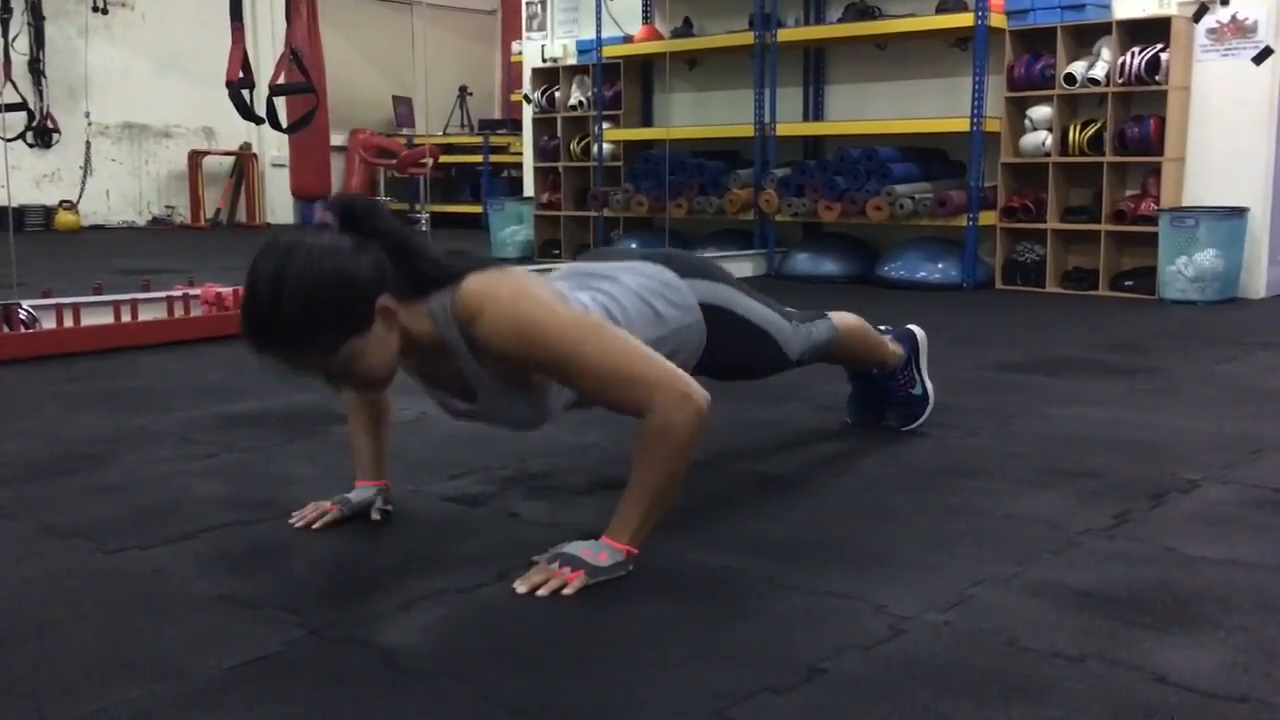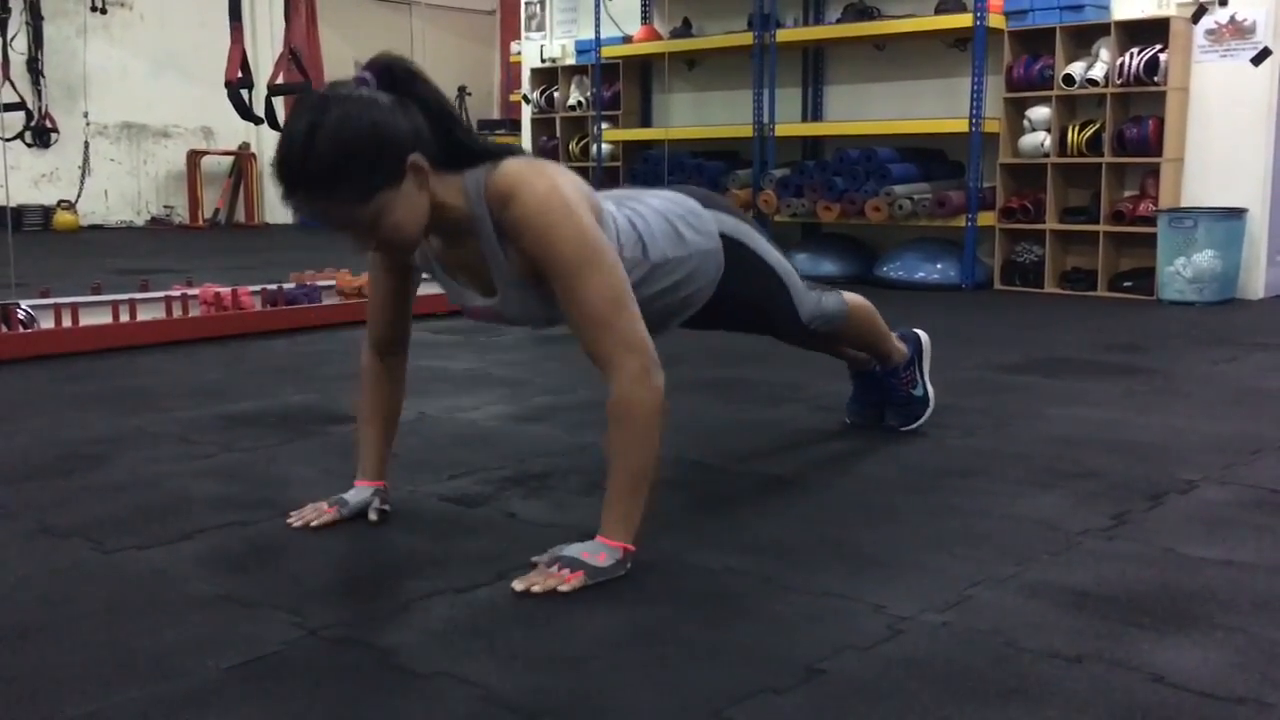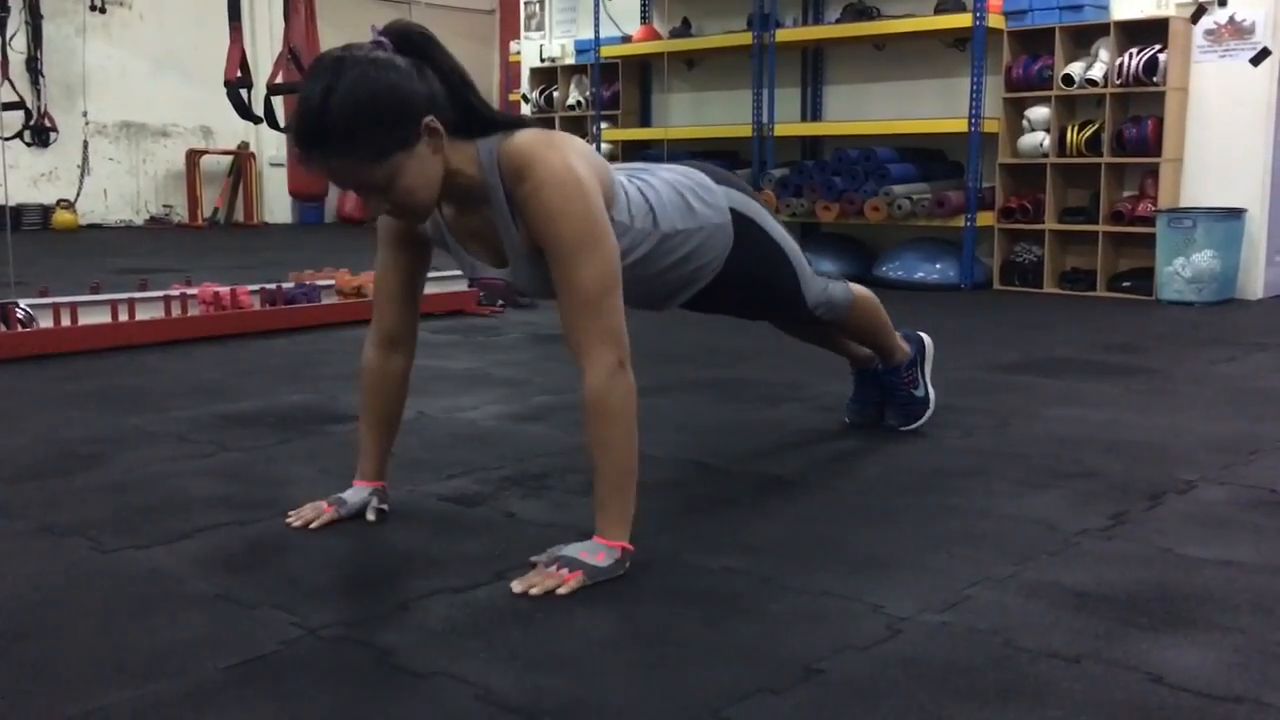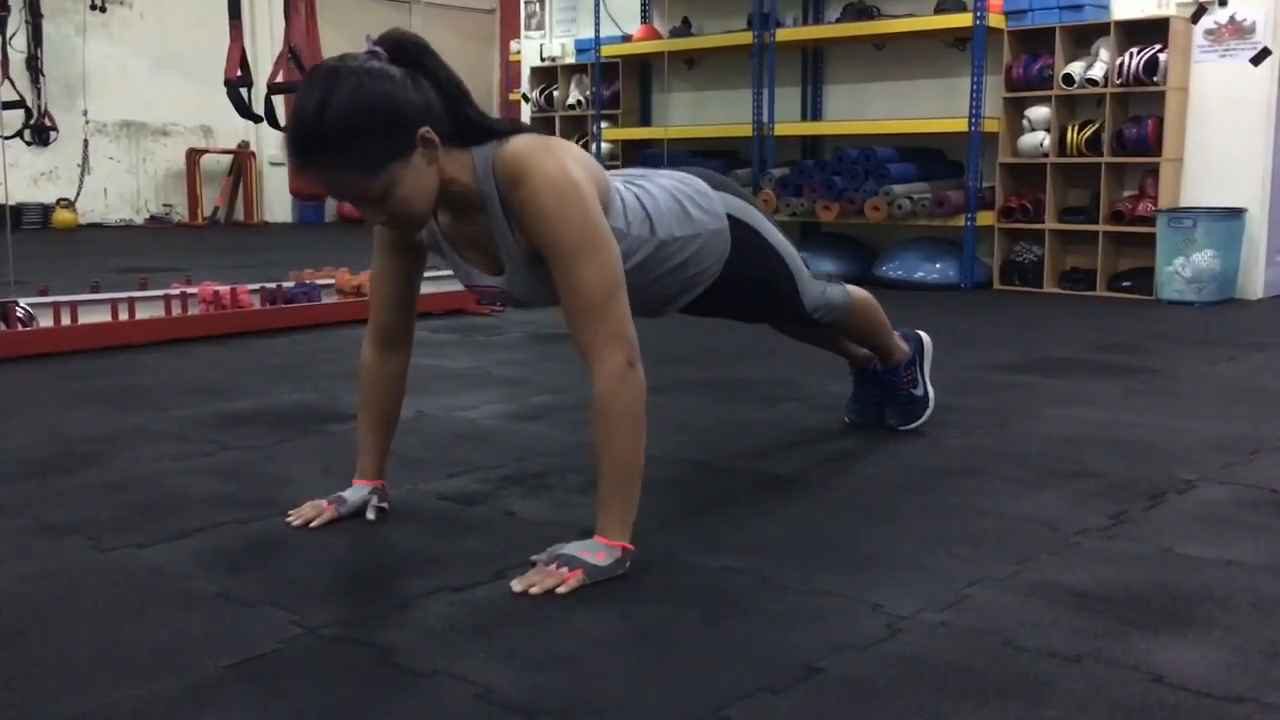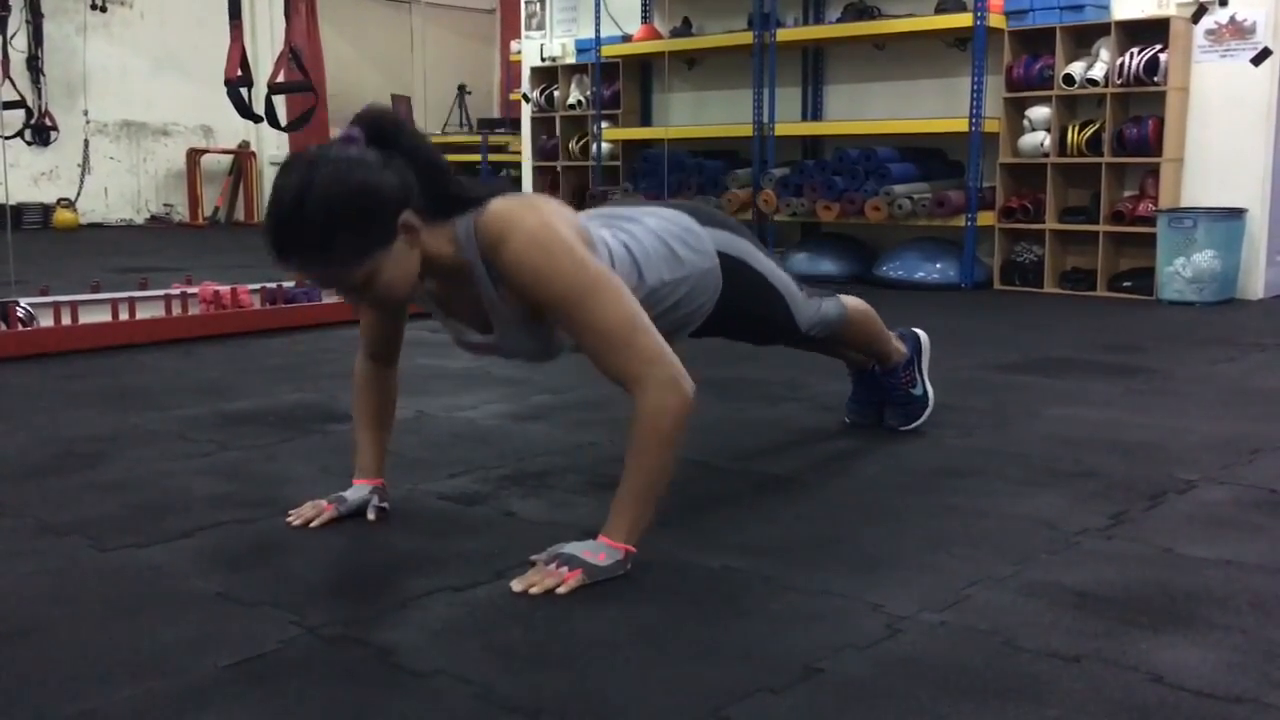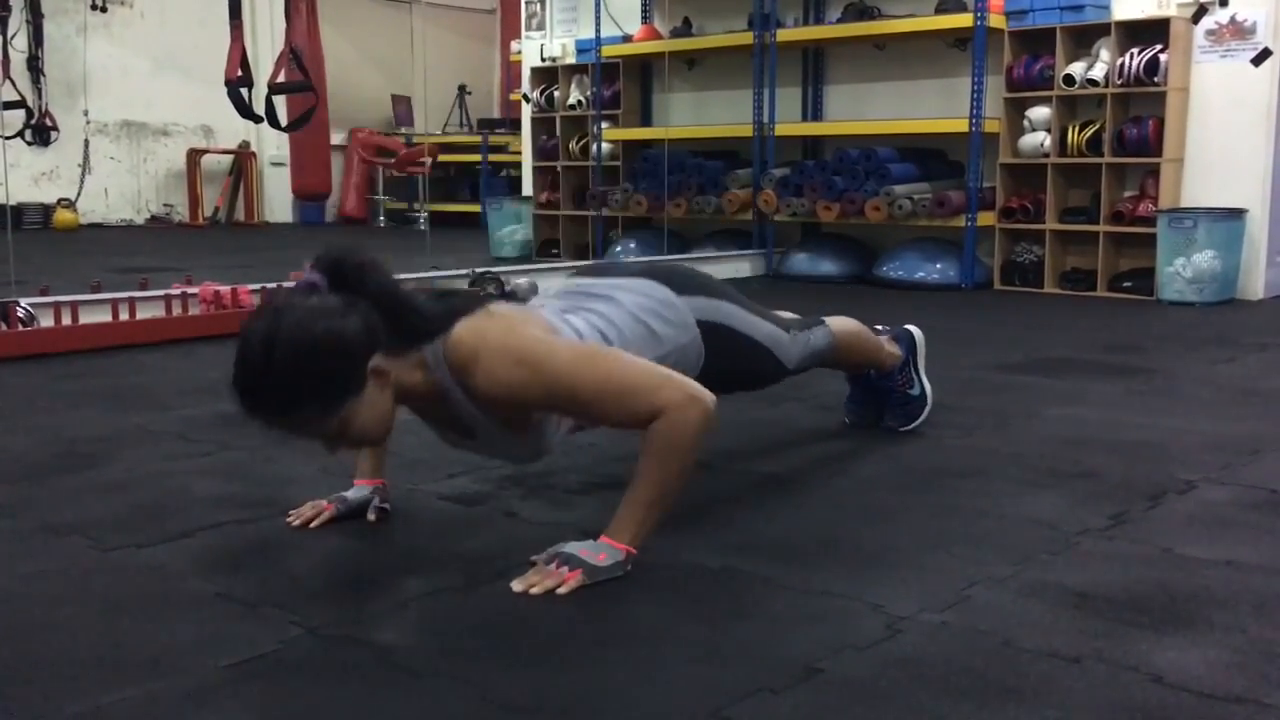
dt=0.2s
person 1, frame 1
left shoulder: (499, 315)
right shoulder: (383, 314)
left elbow: (682, 403)
right elbow: (364, 390)
left wrist: (616, 546)
right wrist: (368, 482)
left hip: (679, 307)
right hip: (598, 290)
left knee: (800, 340)
right knee: (788, 336)
left ankle: (895, 352)
right ankle: (872, 369)
person 1, frame 2
left shoulder: (532, 204)
right shoulder: (405, 207)
left elbow: (635, 374)
right elbow: (384, 350)
left wrist: (614, 542)
right wrist: (369, 480)
left hip: (700, 246)
right hip: (627, 238)
left knee: (810, 315)
right knee: (795, 330)
left ankle: (901, 359)
right ankle: (867, 373)
person 1, frame 3
left shoulder: (545, 173)
right shoulder: (413, 193)
left elbow: (606, 364)
right elbow: (389, 344)
left wrist: (611, 544)
right wrist: (367, 485)
left hip: (712, 225)
right hip: (655, 252)
left knee: (812, 306)
right knee: (792, 322)
left ankle: (903, 357)
right ankle: (869, 371)
person 1, frame 4
left shoulder: (541, 179)
right shoulder: (408, 194)
left elbow: (616, 364)
right elbow: (385, 343)
left wrist: (611, 542)
right wrist: (367, 482)
left hip: (709, 231)
right hip: (654, 260)
left knee: (811, 307)
right knee: (791, 323)
left ankle: (901, 355)
right ankle: (867, 367)
person 1, frame 5
left shoulder: (524, 241)
right shoulder: (393, 245)
left elbow: (665, 389)
right elbow: (376, 359)
left wrist: (613, 545)
right wrist: (368, 481)
left hip: (699, 261)
right hip: (625, 247)
left knee: (809, 323)
right knee: (795, 334)
left ankle: (901, 356)
right ankle: (869, 375)
person 1, frame 6
left shoulder: (493, 358)
right shoulder: (376, 342)
left elbow: (689, 406)
left wrist: (614, 546)
right wrist: (367, 481)
left hip: (678, 323)
right hip: (594, 303)
left knee: (800, 351)
right knee: (781, 334)
left ankle: (892, 350)
right ankle: (874, 339)
